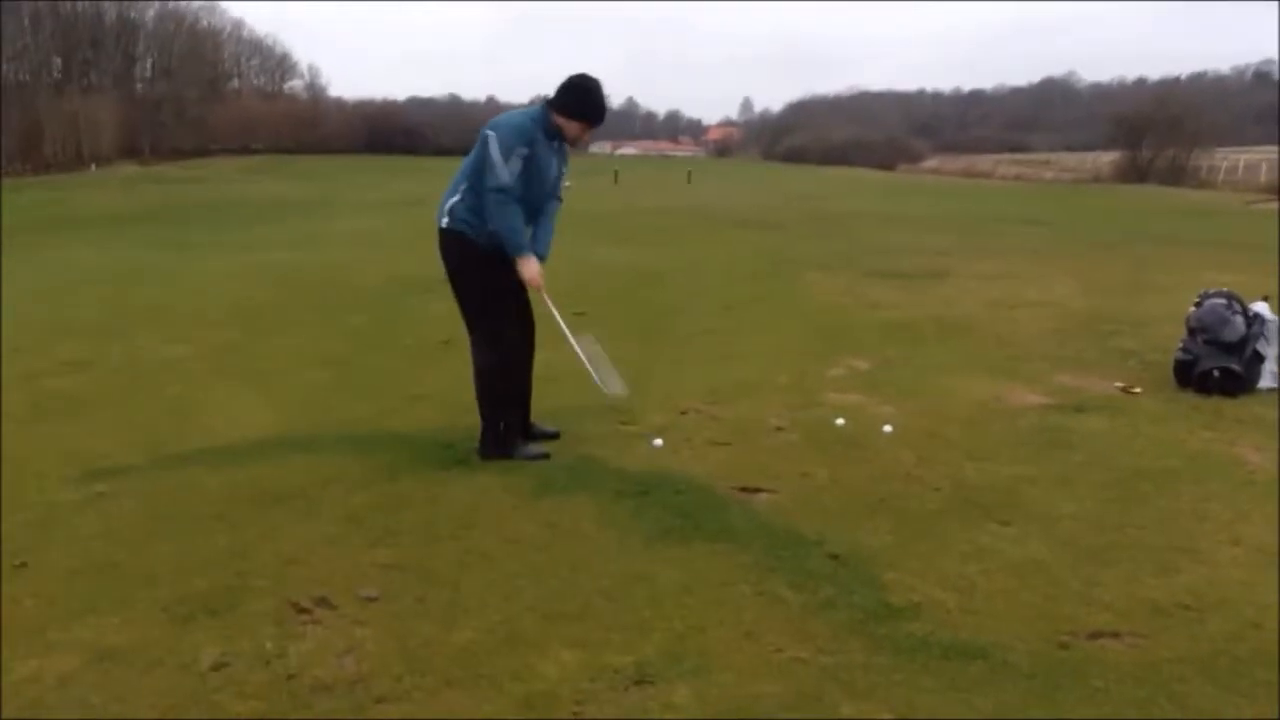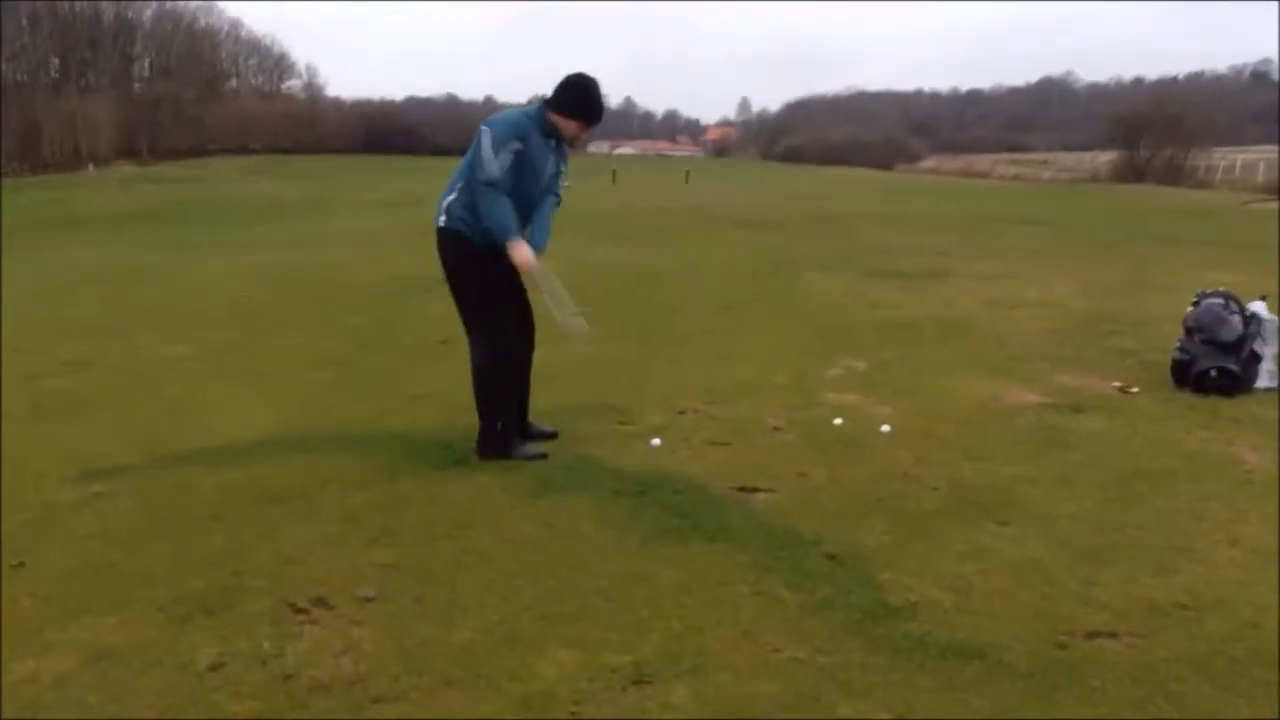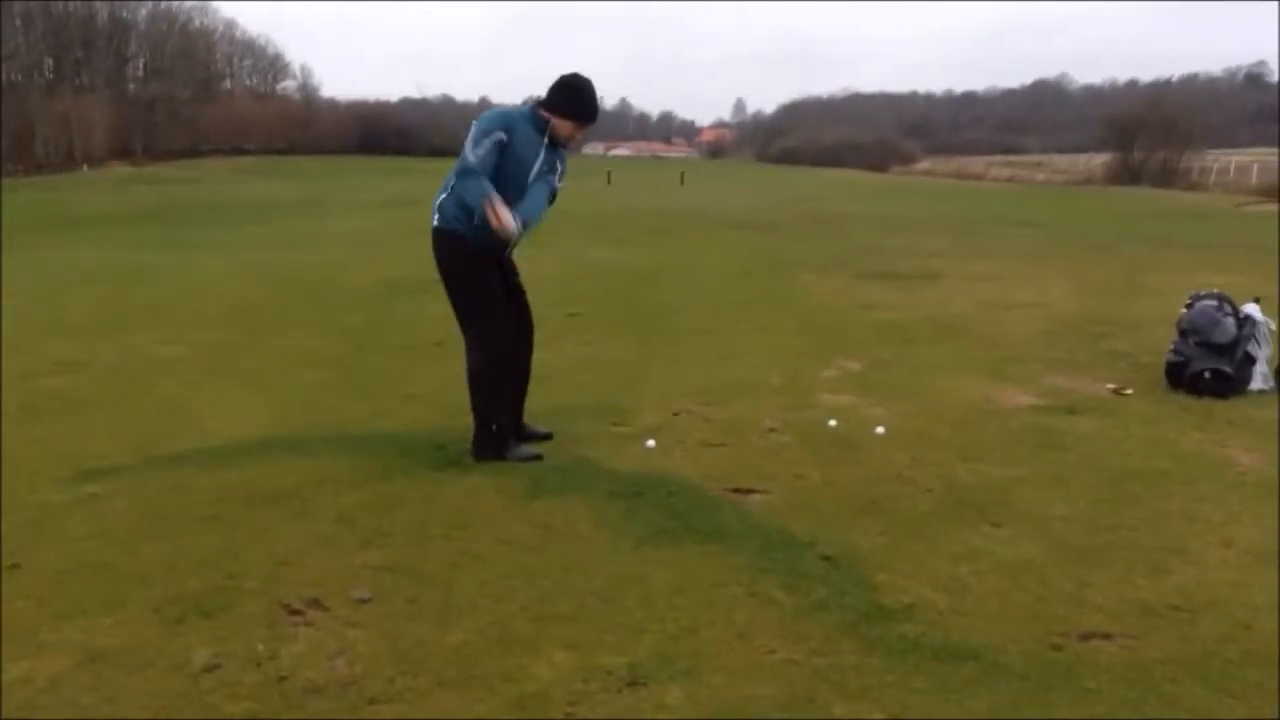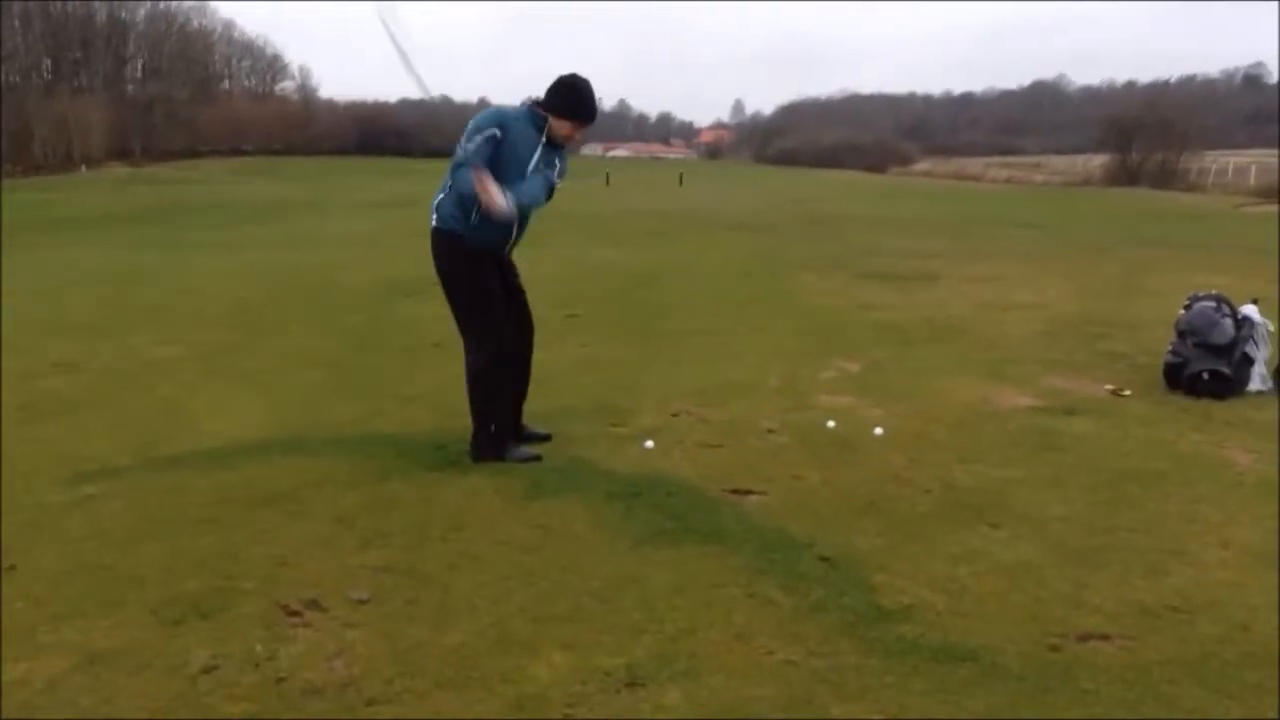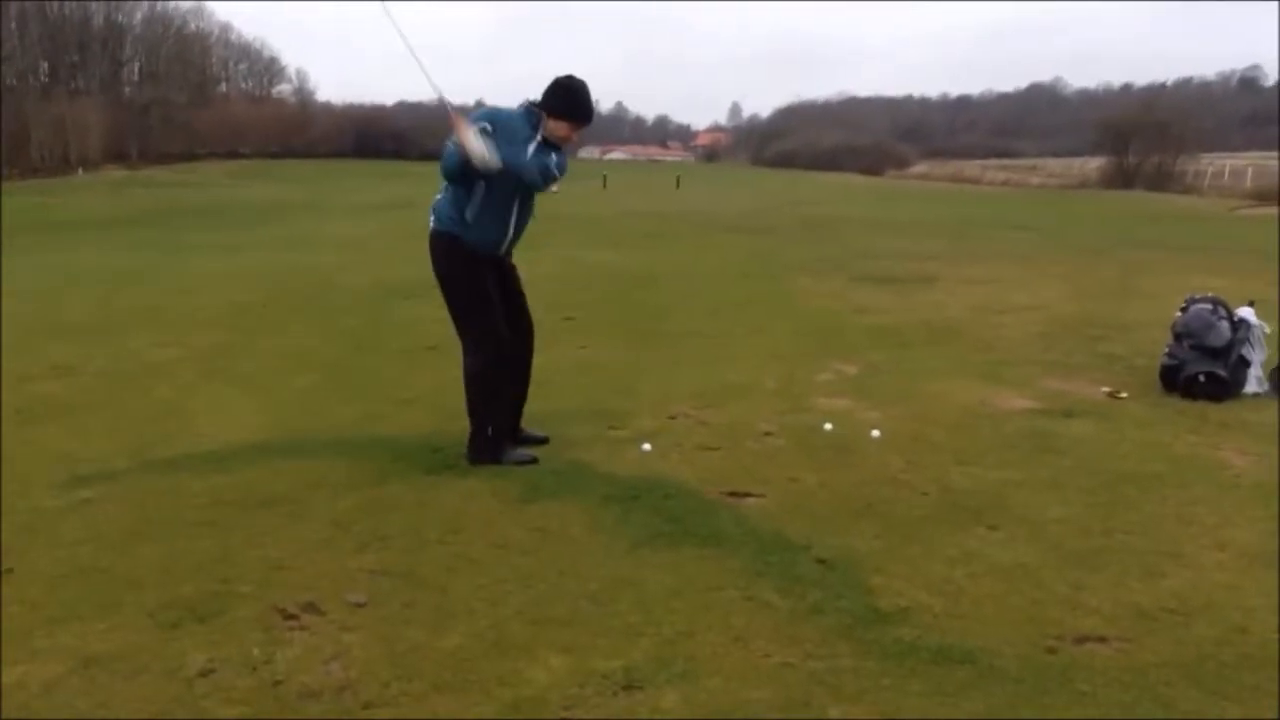
dt=0.4s
person 1, frame 1
left shoulder: (556, 147)
right shoulder: (512, 130)
left elbow: (548, 204)
right elbow: (500, 196)
left wrist: (536, 256)
right wrist: (522, 255)
left hip: (496, 243)
right hip: (466, 237)
left knee: (520, 331)
right knee: (495, 337)
left ankle: (517, 422)
right ankle: (498, 438)
person 1, frame 2
left shoulder: (557, 151)
right shoulder: (507, 127)
left elbow: (547, 201)
right elbow: (489, 188)
left wrist: (533, 246)
right wrist: (514, 241)
left hip: (499, 244)
right hip: (464, 236)
left knee: (520, 330)
right knee: (493, 336)
left ankle: (515, 422)
right ankle: (496, 438)
person 1, frame 3
left shoulder: (555, 153)
right shoulder: (499, 123)
left elbow: (541, 194)
right elbow: (469, 176)
left wrist: (515, 221)
right wrist: (491, 206)
left hip: (494, 244)
right hip: (459, 236)
left knee: (518, 331)
right knee: (489, 337)
left ankle: (510, 422)
right ankle: (491, 438)
person 1, frame 4
left shoulder: (555, 154)
right shoulder: (497, 122)
left elbow: (537, 189)
right elbow: (462, 170)
left wrist: (505, 199)
right wrist: (481, 190)
left hip: (495, 247)
right hip: (457, 237)
left knee: (519, 332)
right knee: (488, 338)
left ankle: (509, 423)
right ankle: (489, 440)
person 1, frame 5
left shoulder: (554, 156)
right shoulder: (493, 121)
left elbow: (530, 173)
right elbow: (450, 166)
left wrist: (489, 154)
right wrist: (467, 150)
left hip: (495, 251)
right hip: (456, 241)
left knee: (519, 336)
right knee: (487, 341)
left ankle: (507, 426)
right ankle: (486, 442)
